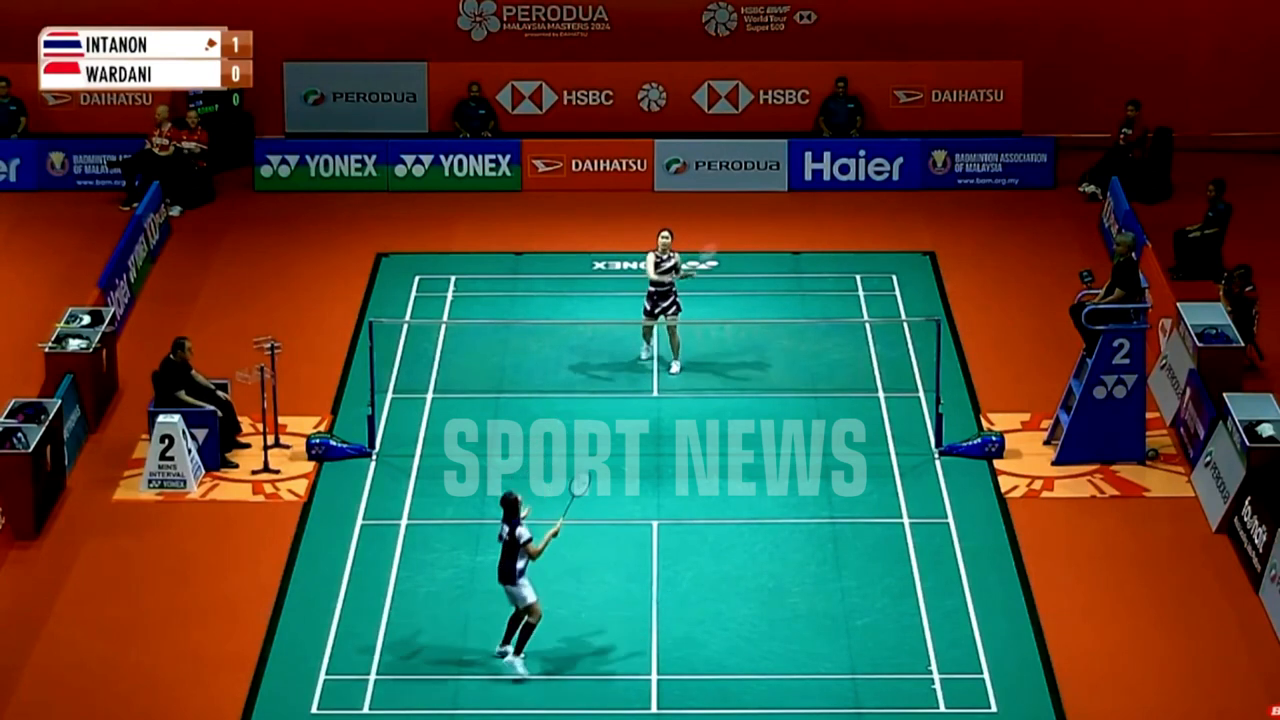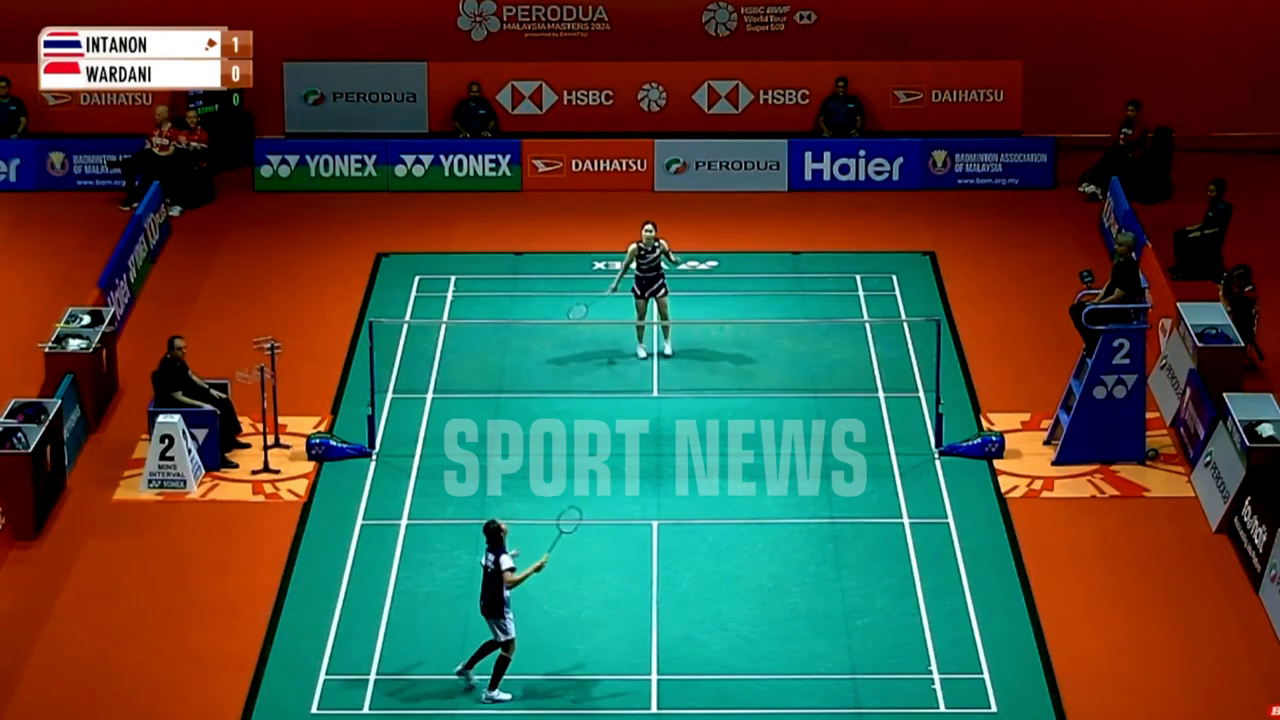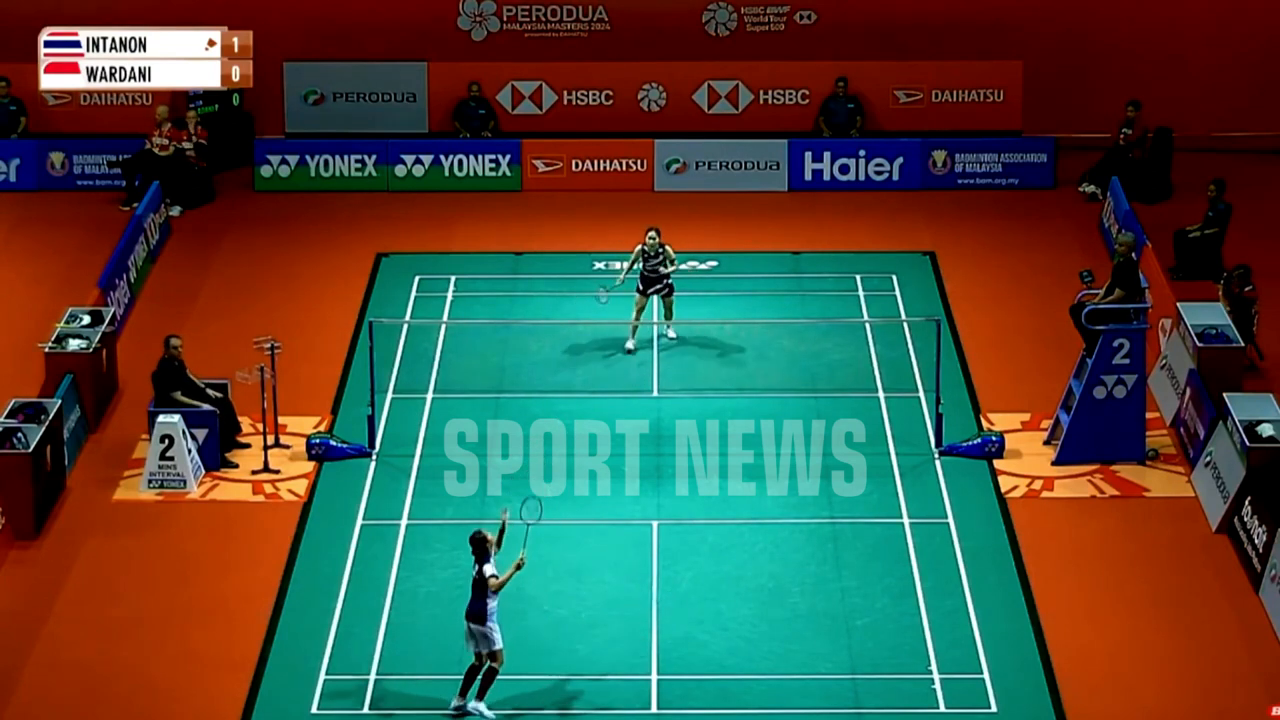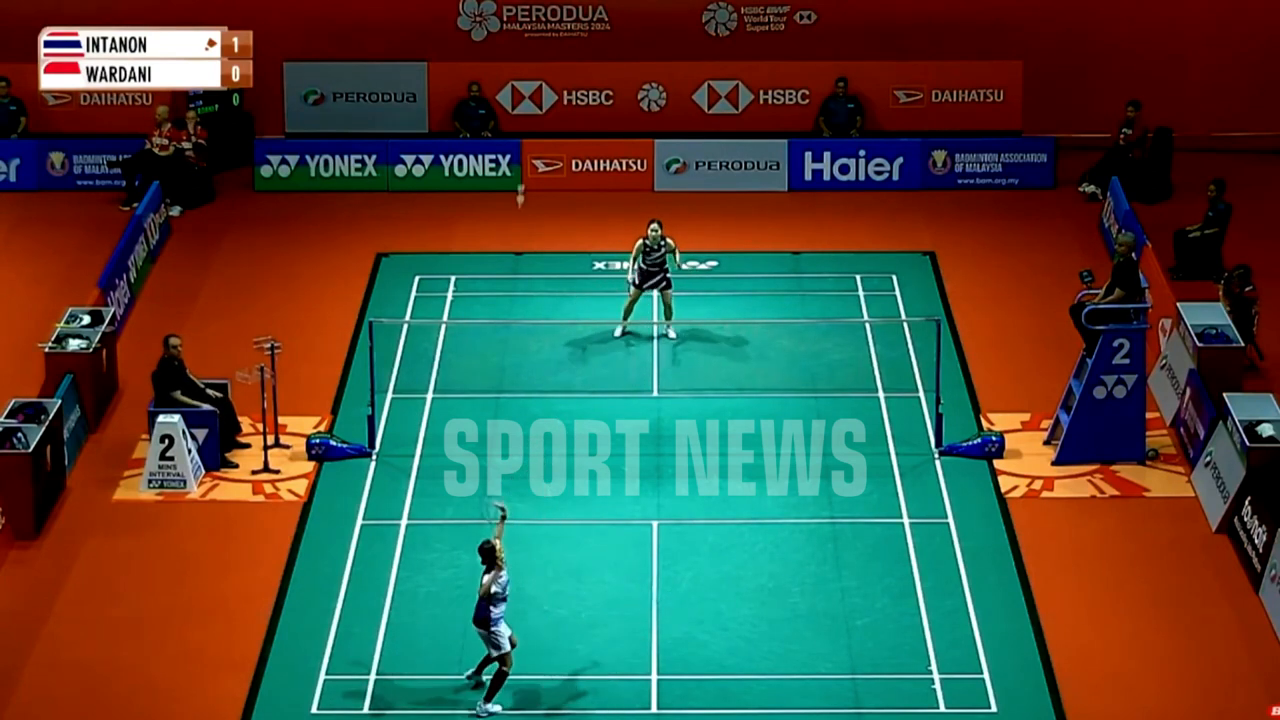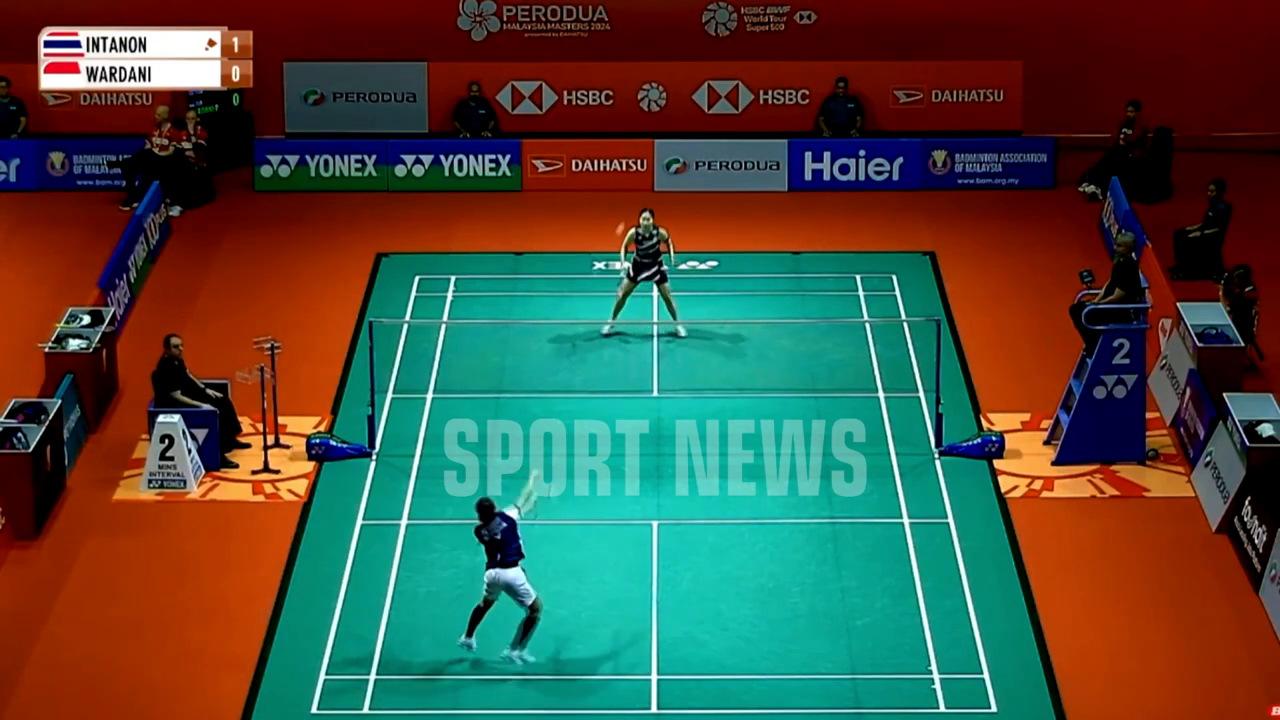
dt=0.4s
person 1, frame 1
left shoulder: (506, 520)
right shoulder: (520, 529)
right elbow: (533, 555)
right wrist: (550, 535)
left hip: (504, 573)
right hip: (514, 577)
left knee: (521, 610)
right knee: (536, 614)
left ankle: (505, 647)
right ankle: (515, 656)
person 1, frame 2
left shoulder: (490, 550)
right shoulder: (504, 557)
right elbow: (510, 582)
right wrist: (532, 570)
left hip: (487, 605)
right hip: (498, 608)
left knee: (496, 642)
right knee: (508, 649)
left ankle: (465, 668)
right ankle: (491, 691)
person 1, frame 3
left shoulder: (484, 557)
right shoulder: (487, 566)
left elbow: (497, 547)
right elbow: (495, 587)
left wrist: (503, 528)
right wrist: (513, 570)
left hip: (473, 616)
right hip: (483, 619)
left knee: (479, 661)
right knee: (497, 661)
left ankle: (459, 701)
right ankle: (477, 703)
person 1, frame 4
left shoulder: (496, 562)
right shoulder: (491, 574)
left elbow: (498, 537)
right elbow: (483, 594)
left wrist: (503, 519)
right wrist: (495, 574)
left hip: (491, 620)
right hip: (489, 623)
left knee: (511, 644)
right knee: (506, 664)
left ankle: (476, 673)
right ankle: (485, 705)
person 1, frame 5
left shoulder: (479, 530)
right shoulder: (507, 516)
right elbow: (523, 502)
right wrist: (533, 479)
left hip: (492, 573)
right hip: (511, 574)
left knee: (486, 603)
right knee: (535, 612)
left ankle: (468, 638)
right ankle: (515, 650)
